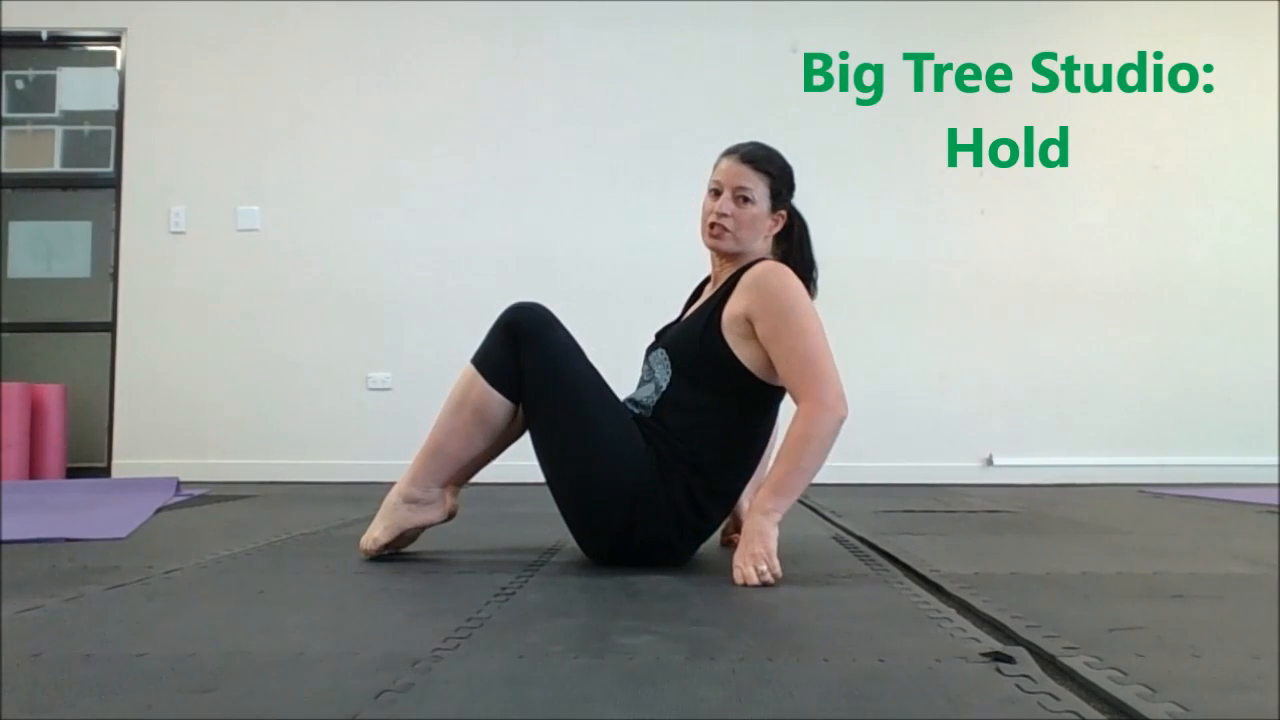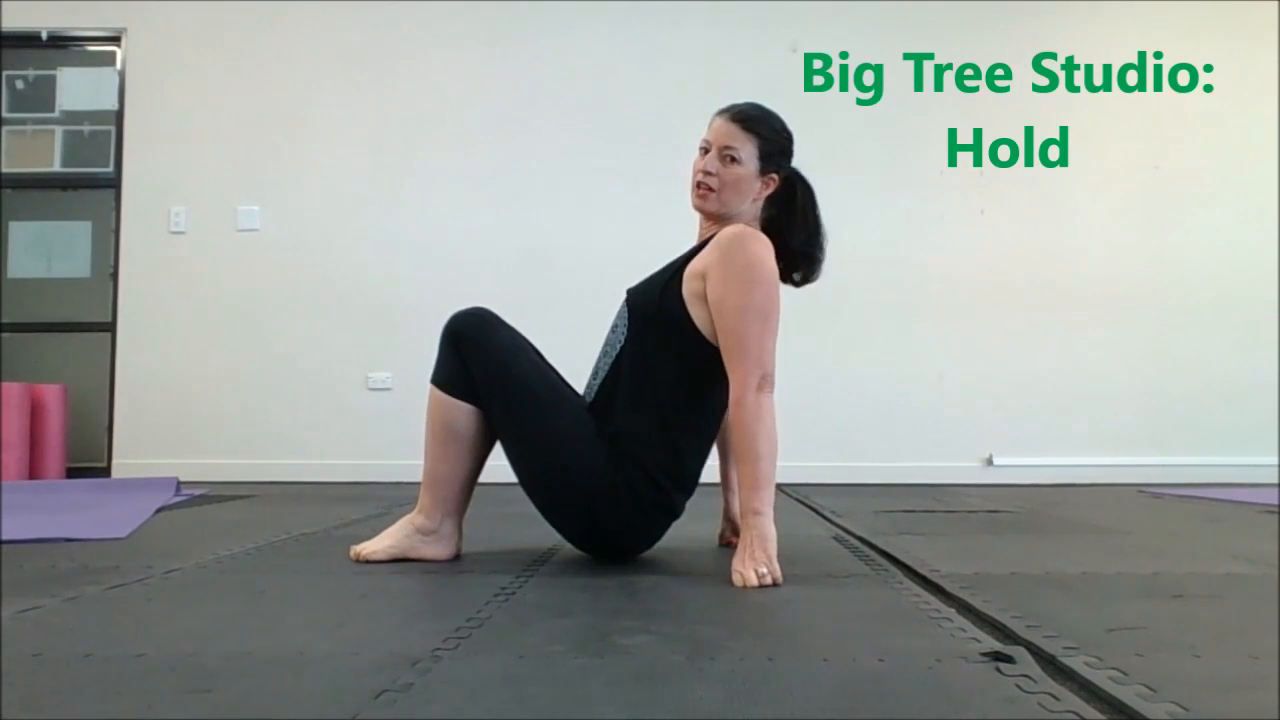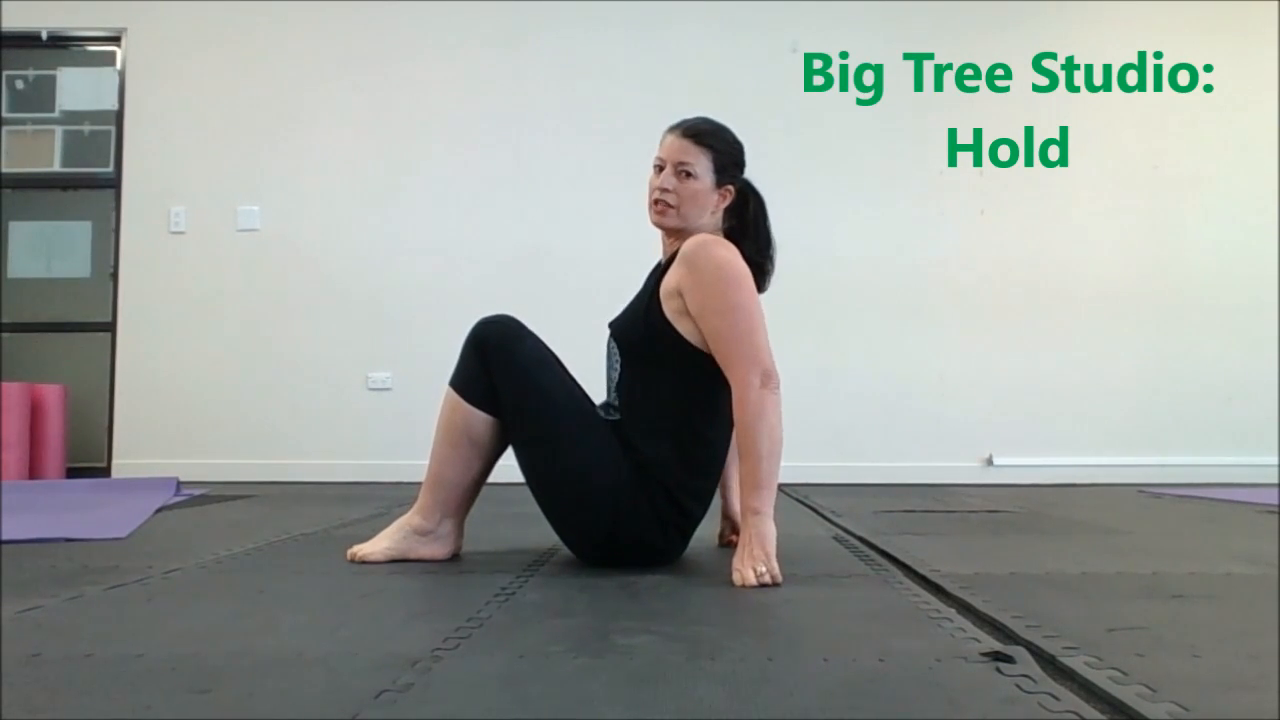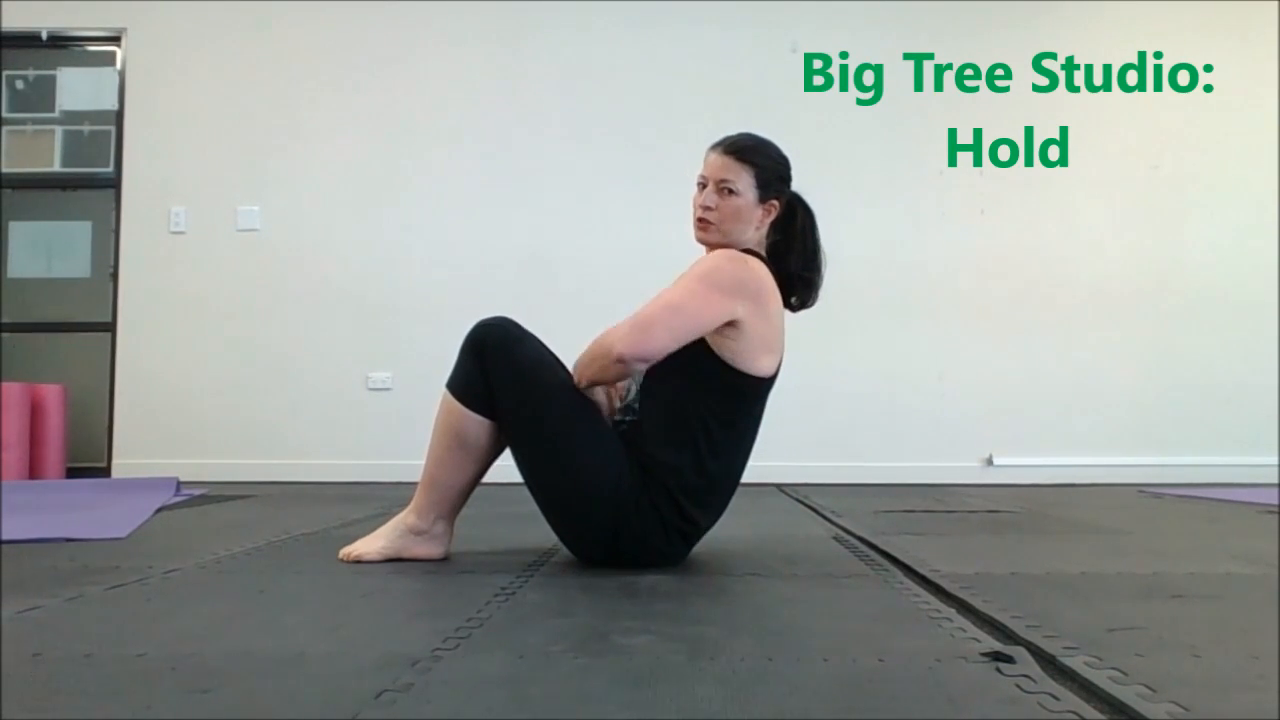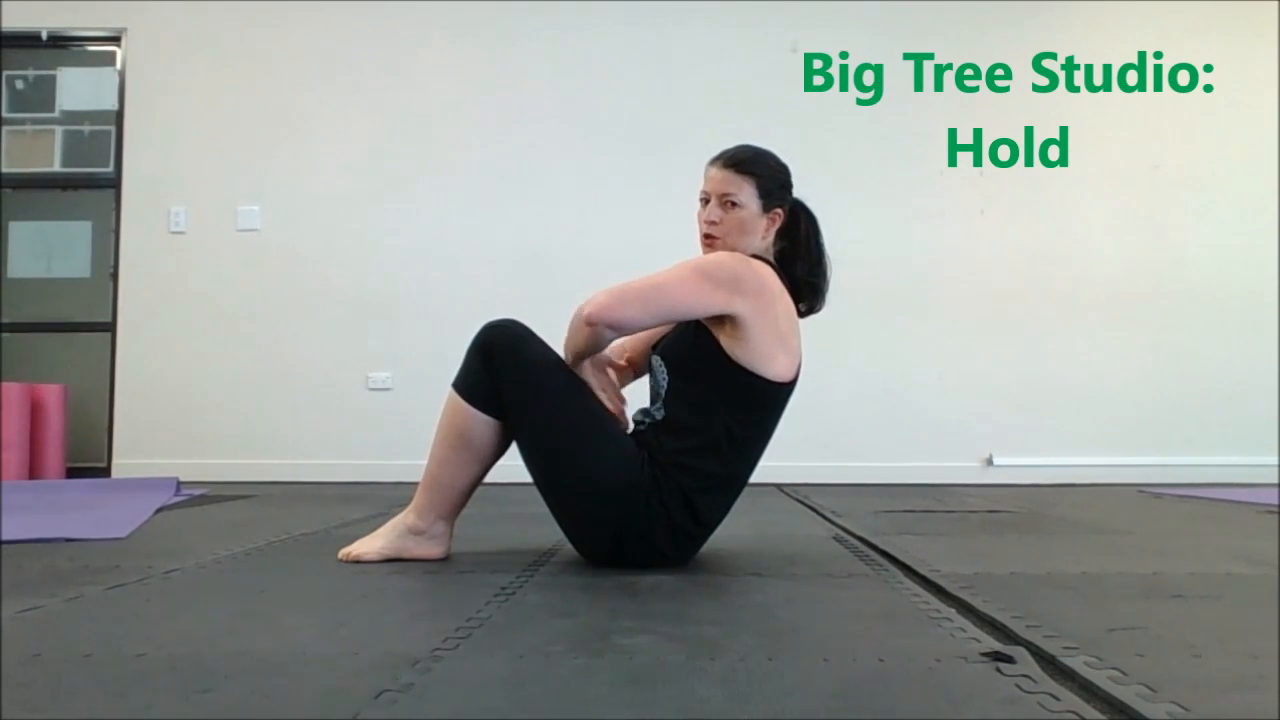
dt=1s
person 1, frame 1
left shoulder: (769, 285)
right shoulder: (714, 290)
left elbow: (825, 405)
right elbow: (741, 402)
left wrist: (763, 518)
right wrist: (739, 503)
left hip: (646, 515)
right hip: (640, 505)
left knee: (525, 330)
right knee: (533, 369)
left ankle: (420, 494)
right ankle: (434, 489)
person 1, frame 2
left shoulder: (742, 251)
right shoulder: (714, 255)
left elbow: (753, 388)
right elbow: (724, 393)
left wrist: (759, 526)
right wrist: (733, 508)
left hip: (615, 500)
right hip: (621, 495)
left knee: (471, 334)
right knee: (478, 338)
left ankle: (432, 528)
right ankle: (436, 524)
person 1, frame 3
left shoulder: (708, 258)
right shoulder: (680, 267)
left elbow: (758, 384)
right elbow: (717, 395)
left wrist: (758, 524)
right wrist: (733, 508)
left hip: (634, 517)
right hip: (637, 508)
left knee: (497, 344)
right knee: (500, 350)
left ankle: (430, 527)
right ankle: (438, 522)
person 1, frame 4
left shoulder: (737, 273)
right shoulder: (725, 281)
left elbow: (628, 346)
right elbow: (641, 365)
left wrist: (584, 375)
right wrist: (597, 381)
left hip: (638, 516)
right hip: (647, 510)
left knee: (495, 346)
right knee: (507, 362)
left ankle: (424, 526)
right ankle: (429, 520)
person 1, frame 5
left shoulder: (742, 278)
right shoulder: (724, 298)
left elbow: (601, 313)
right elbow: (621, 356)
left wrist: (579, 360)
right wrist: (593, 365)
left hip: (647, 517)
right hip: (652, 510)
left knee: (503, 347)
right knee: (510, 358)
left ankle: (425, 527)
right ankle: (429, 521)
